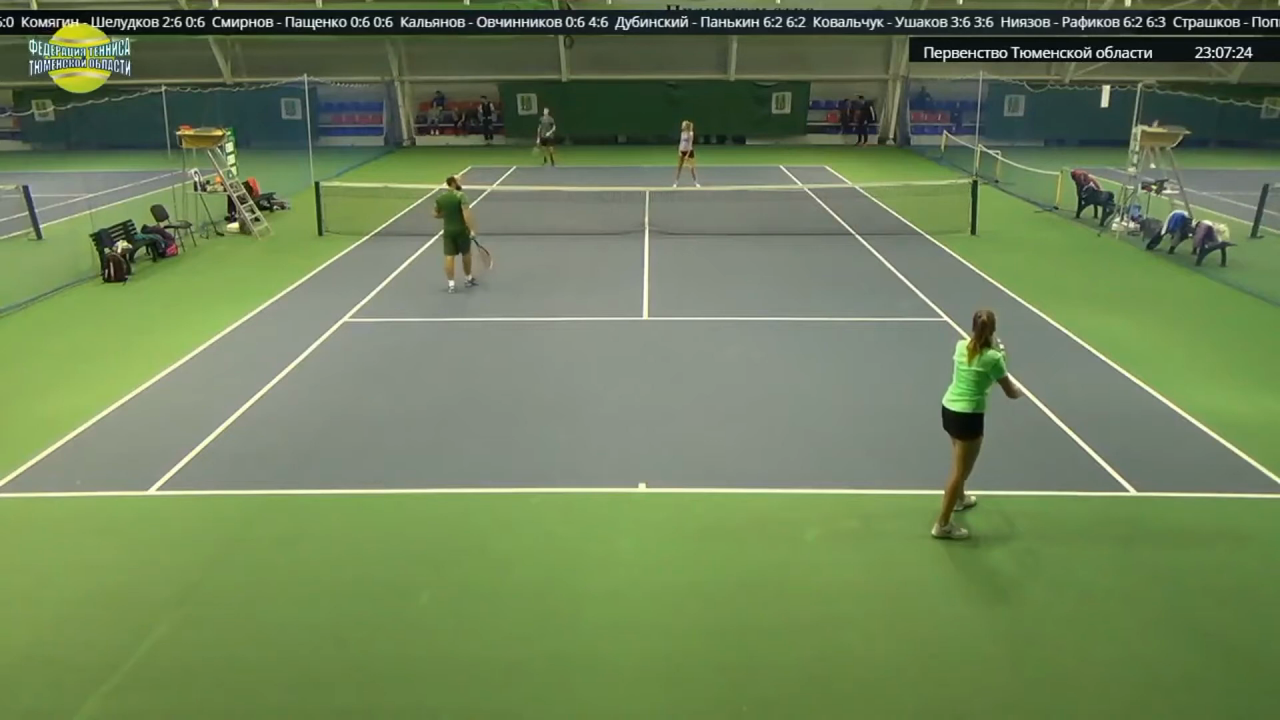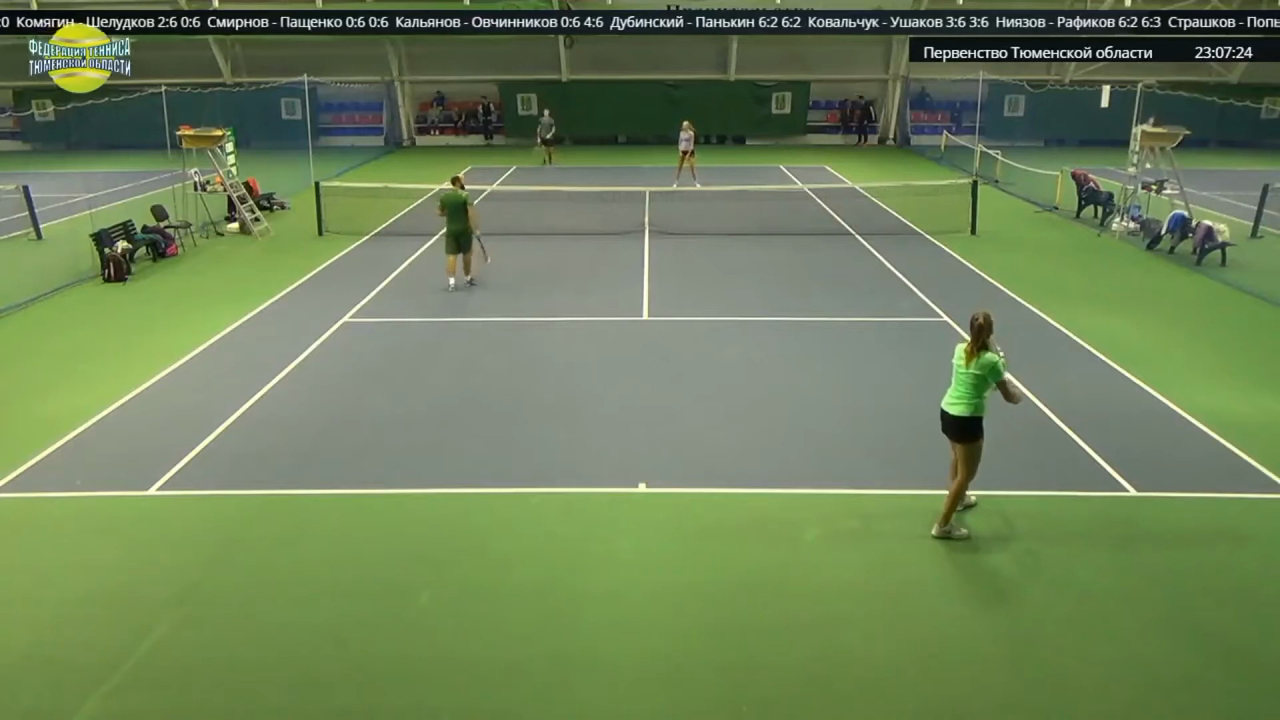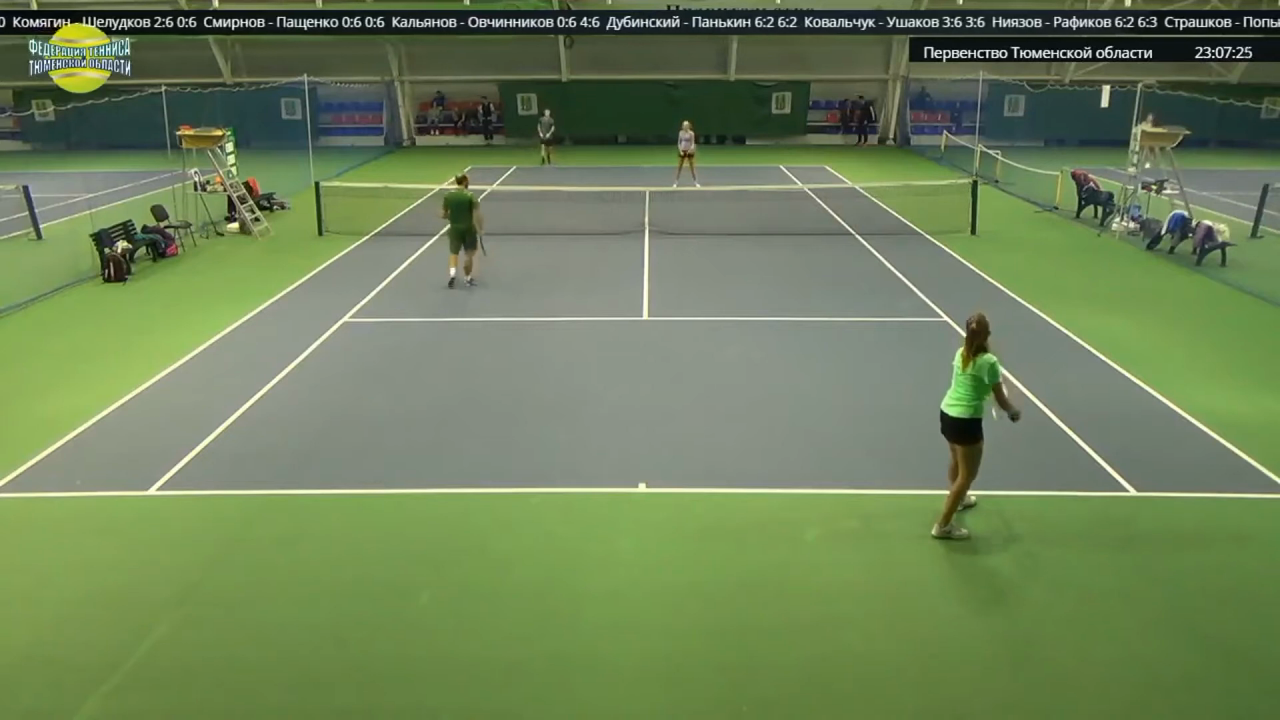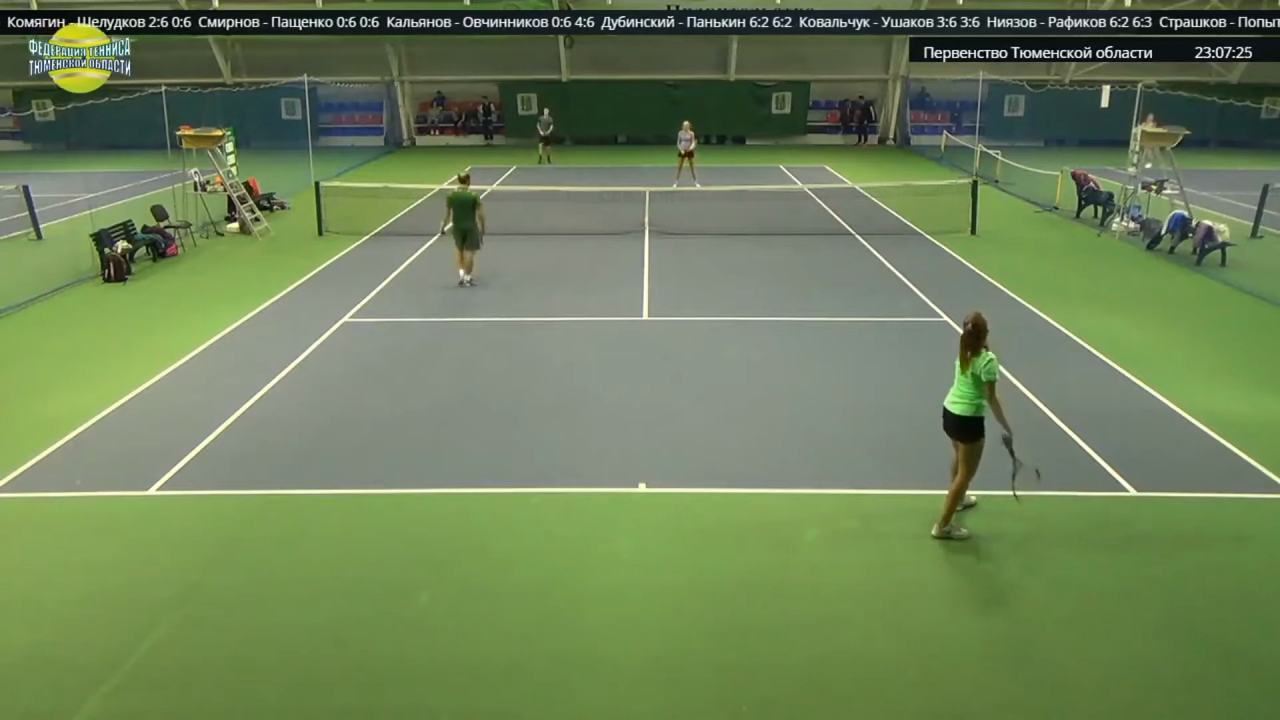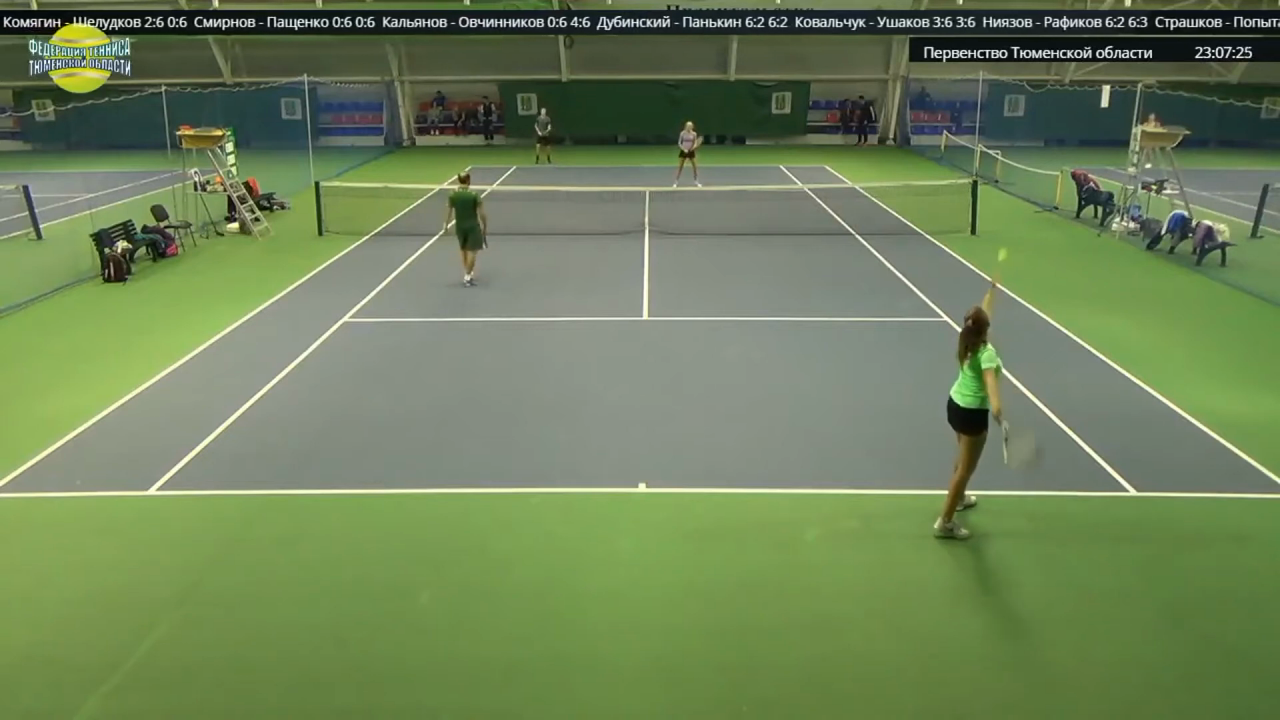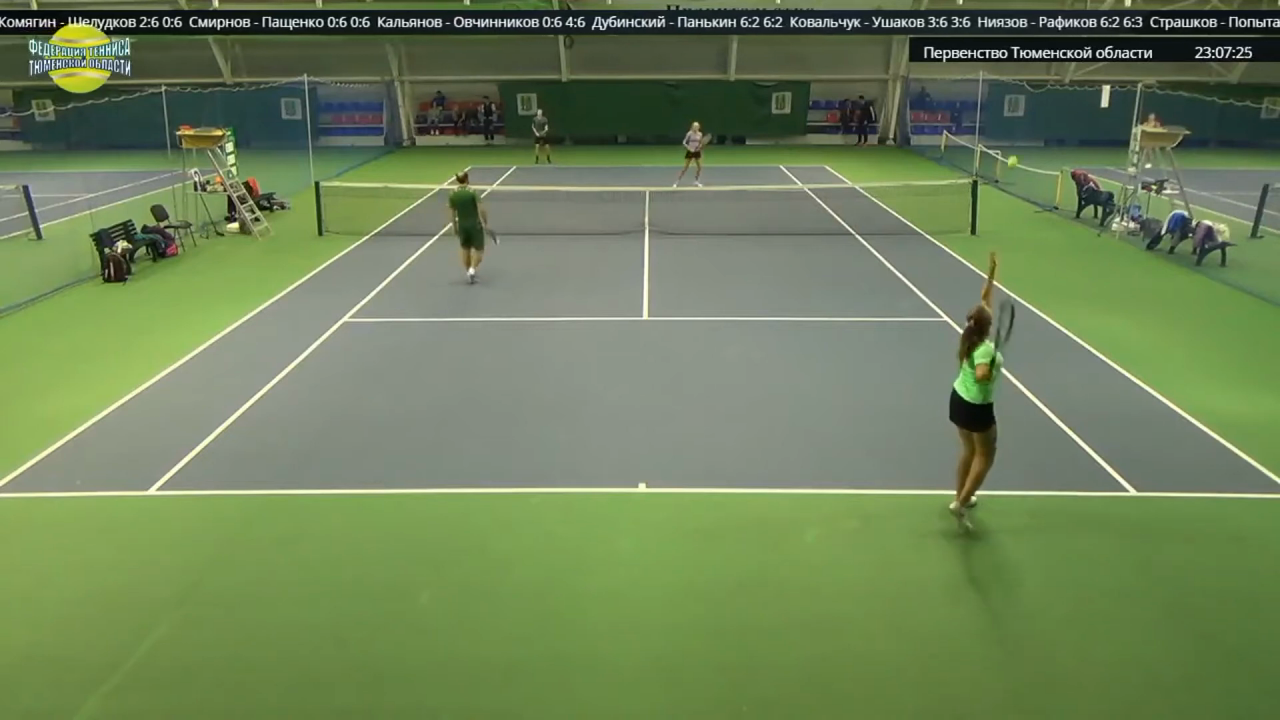
dt=0.2s
person 1, frame 1
left shoulder: (961, 346)
right shoulder: (992, 357)
right elbow: (1010, 392)
right wrist: (1019, 391)
left hip: (949, 409)
right hip: (968, 417)
left knee: (960, 462)
right knee: (960, 471)
left ankle: (960, 498)
right ankle: (942, 524)
person 1, frame 2
left shoulder: (960, 350)
right shoulder: (990, 361)
right elbow: (1009, 396)
right wrist: (1019, 396)
left hip: (947, 412)
right hip: (967, 420)
left knee: (958, 460)
right knee: (966, 473)
left ankle: (960, 499)
right ankle: (943, 525)
person 1, frame 3
left shoulder: (961, 353)
right shoulder: (988, 362)
right elbow: (1001, 400)
right wrist: (1013, 411)
left hip: (947, 414)
right hip: (966, 422)
left knee: (956, 460)
right knee: (968, 475)
left ankle: (959, 498)
right ankle: (943, 525)
person 1, frame 4
left shoulder: (963, 352)
right shoulder: (987, 360)
right elbow: (991, 398)
right wrist: (1005, 425)
left hip: (949, 411)
right hip: (968, 420)
left knee: (959, 459)
right knee: (966, 473)
left ankle: (959, 498)
right ankle: (943, 525)
person 1, frame 5
left shoulder: (966, 340)
right shoulder: (987, 352)
left elbow: (982, 313)
right elbow: (990, 381)
left wrist: (991, 291)
right wrist: (995, 405)
left hip: (955, 404)
right hip: (973, 413)
left knee: (963, 457)
right knee: (966, 467)
left ankle: (959, 498)
right ankle: (945, 522)
person 1, frame 6
left shoulder: (970, 337)
right shoulder: (984, 348)
left elbow: (984, 299)
right elbow: (980, 377)
left wrist: (991, 274)
right wrist: (990, 365)
left hip: (958, 400)
right hip: (977, 409)
left knee: (969, 452)
right knee: (985, 457)
left ankle: (962, 496)
right ankle: (960, 503)
